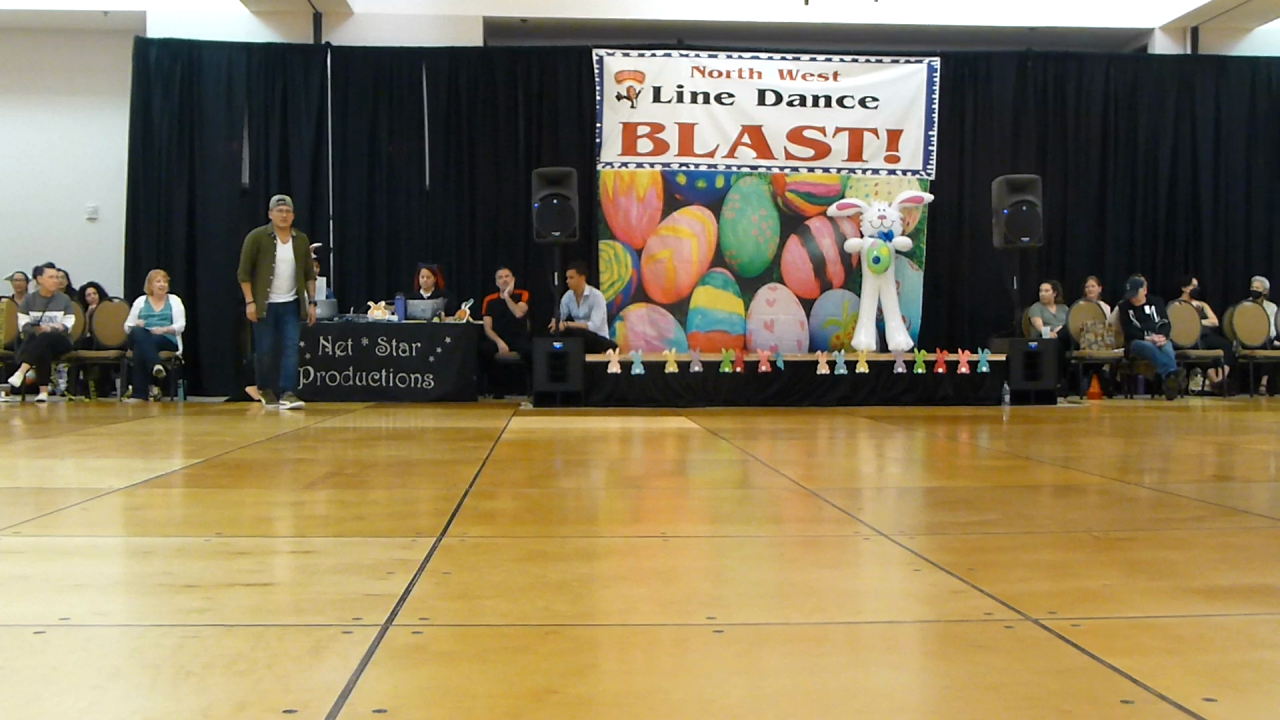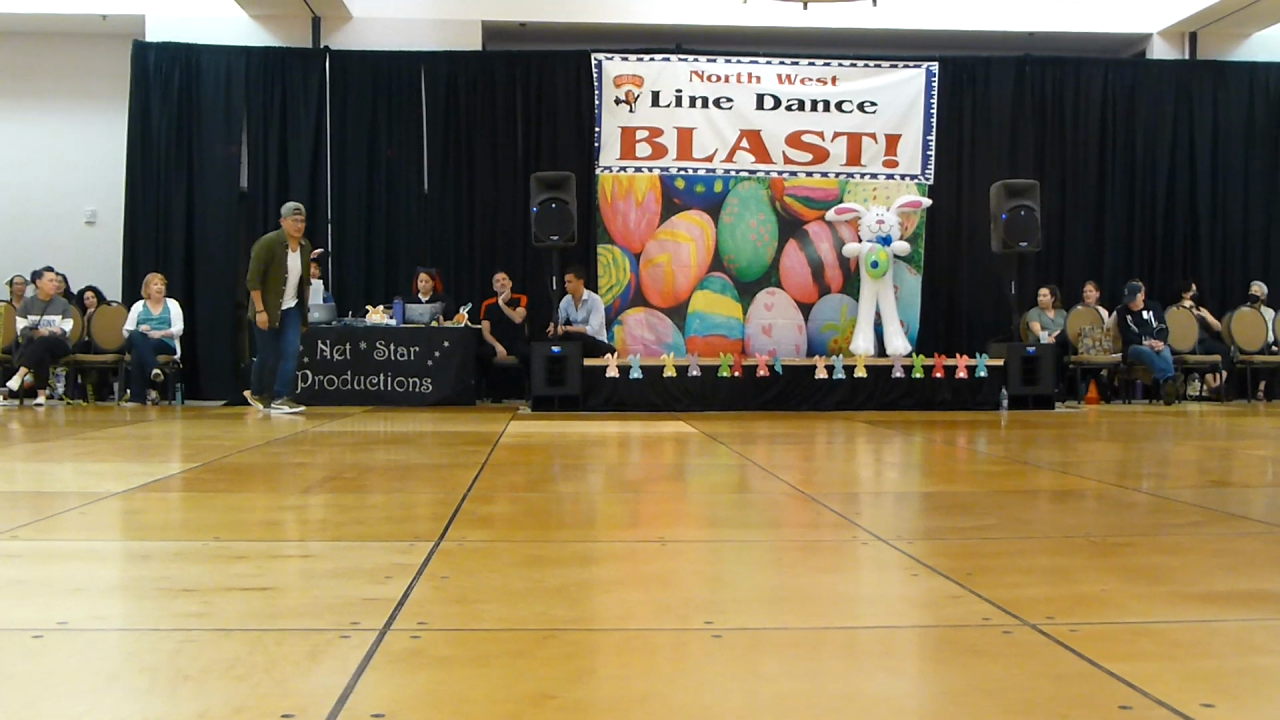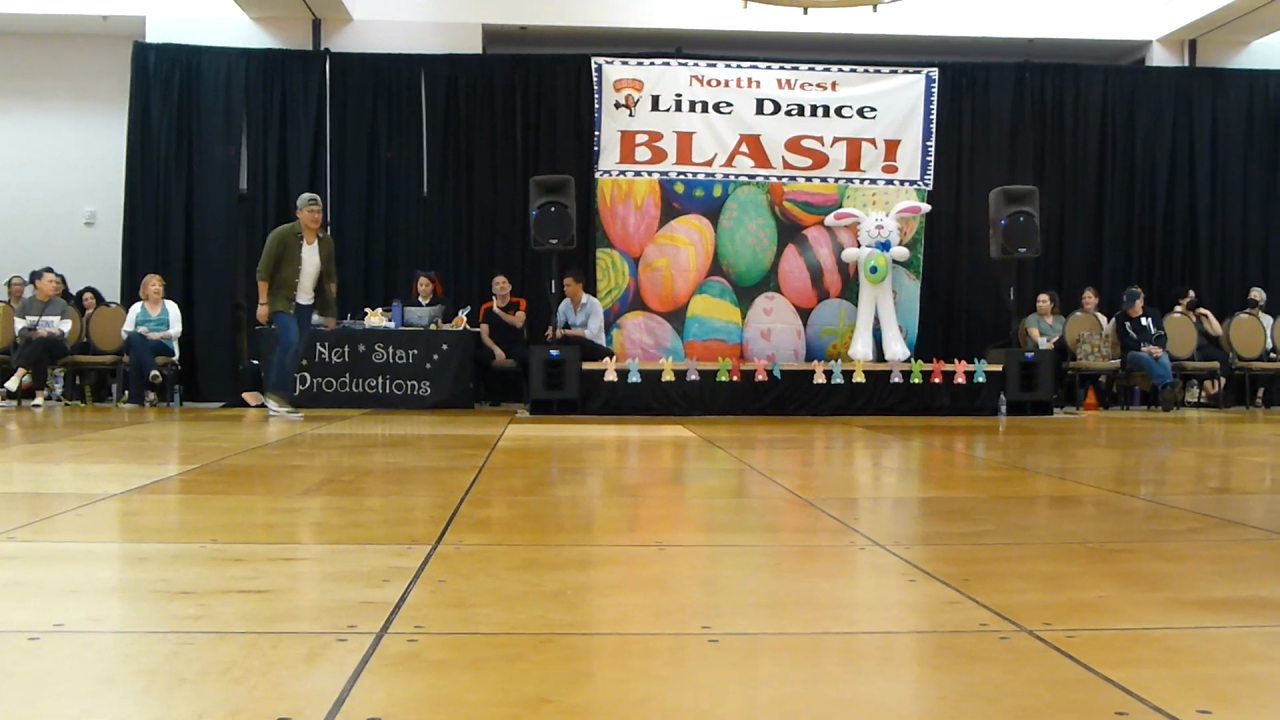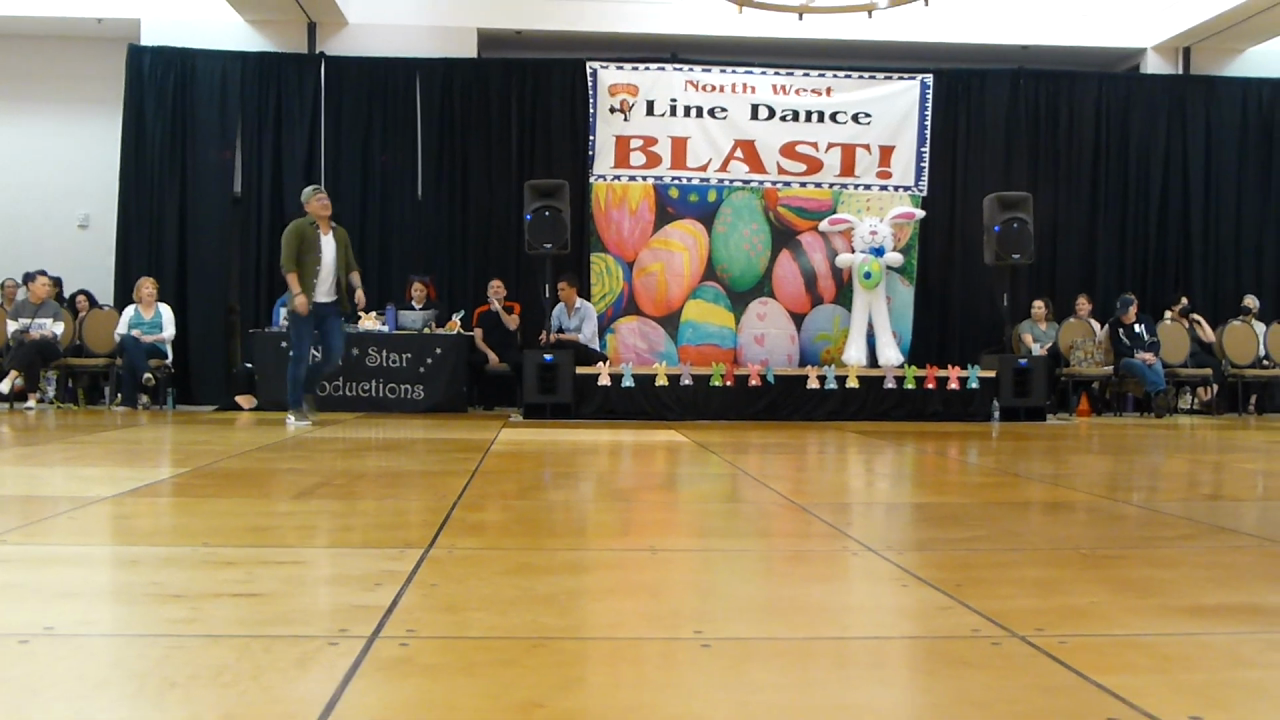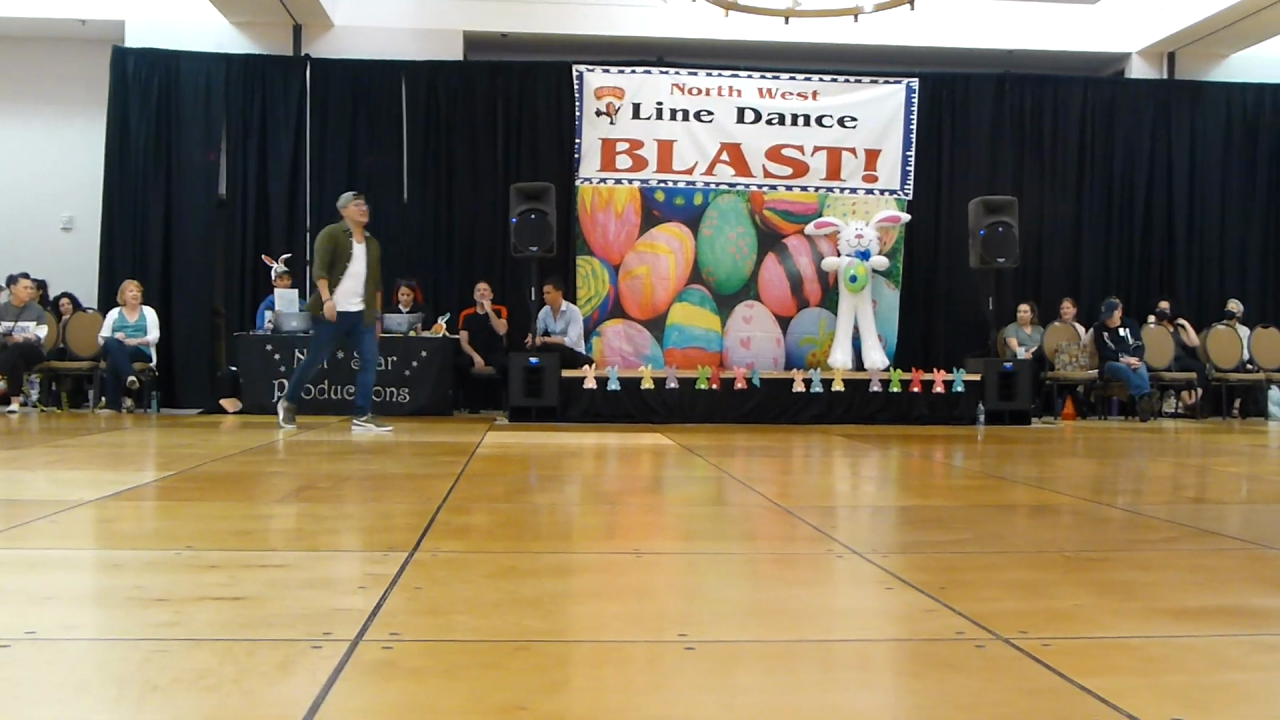
dt=0.4s
person 1, frame 1
left shoulder: (301, 240)
right shoulder: (257, 237)
left elbow: (309, 274)
right elbow: (244, 272)
left wrist: (312, 302)
right wrist: (250, 301)
left hip: (291, 304)
right hip: (265, 304)
left knee: (291, 347)
right knee: (265, 350)
left ankle: (287, 394)
right ankle: (264, 389)
person 1, frame 2
left shoulder: (305, 247)
right shoulder: (268, 243)
right elbow: (253, 279)
left wrist: (305, 310)
right wrist: (259, 310)
left hip: (291, 308)
right hip: (268, 310)
left knee: (291, 351)
right knee: (267, 355)
left ankle: (280, 399)
right ankle: (257, 394)
person 1, frame 3
left shoulder: (326, 241)
right shoulder: (282, 235)
left elbow: (330, 277)
right elbow: (264, 270)
left wrist: (330, 310)
right wrist: (263, 302)
left hip: (306, 304)
right hip: (282, 300)
left knee: (295, 352)
right knee: (289, 342)
left ankle: (279, 401)
right ankle: (275, 393)
person 1, frame 4
left shoulder: (340, 233)
right shoulder: (297, 229)
left elbow: (350, 266)
right elbow: (288, 264)
left wrist: (358, 287)
right wrist: (297, 293)
left hip: (331, 304)
right hip: (305, 304)
left knee: (335, 353)
right knee: (301, 355)
left ankle: (307, 390)
right ankle: (295, 408)
person 1, frame 5
left shoulder: (372, 243)
right shoulder: (330, 235)
left elbow: (375, 283)
right elbow: (319, 270)
left wrist: (376, 316)
right wrist: (327, 299)
left hip: (360, 314)
right hip: (332, 312)
left knee: (370, 360)
right knee: (315, 360)
left ankle: (362, 415)
right ankle: (289, 402)
